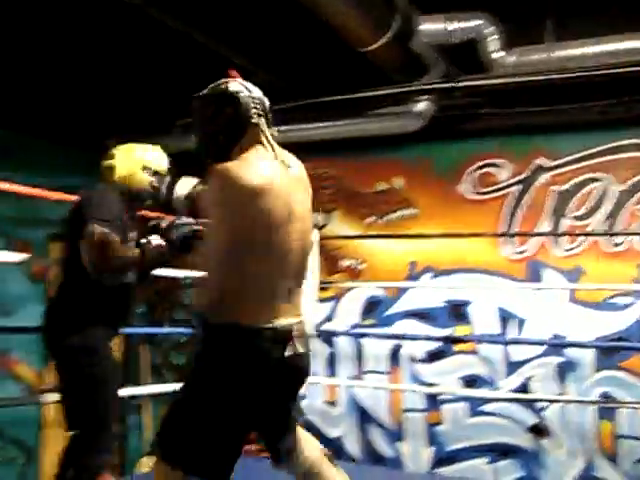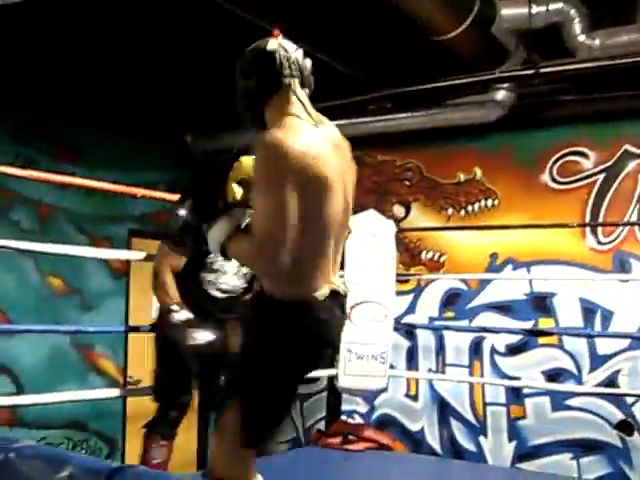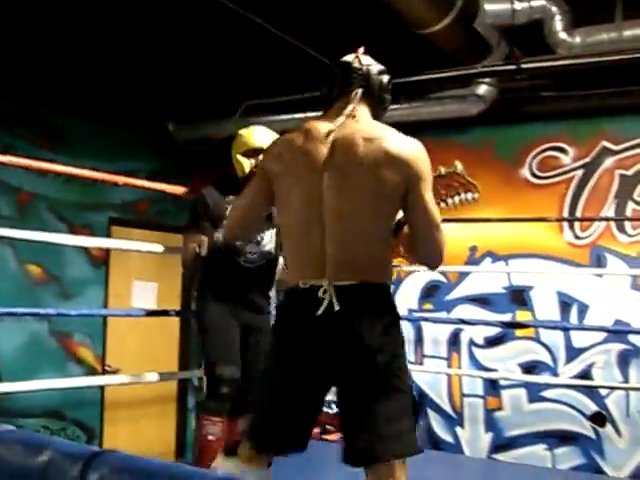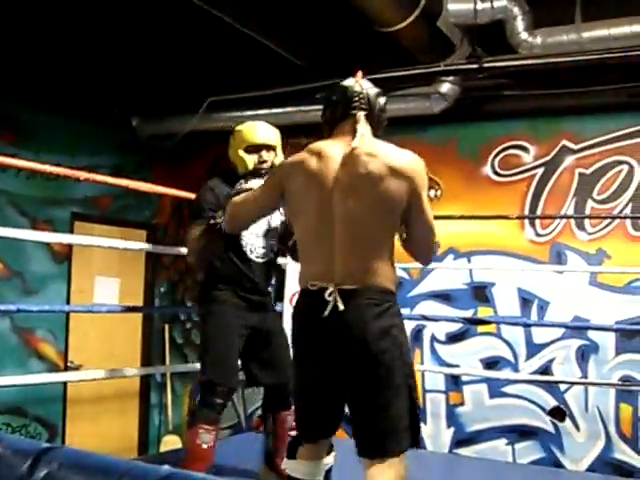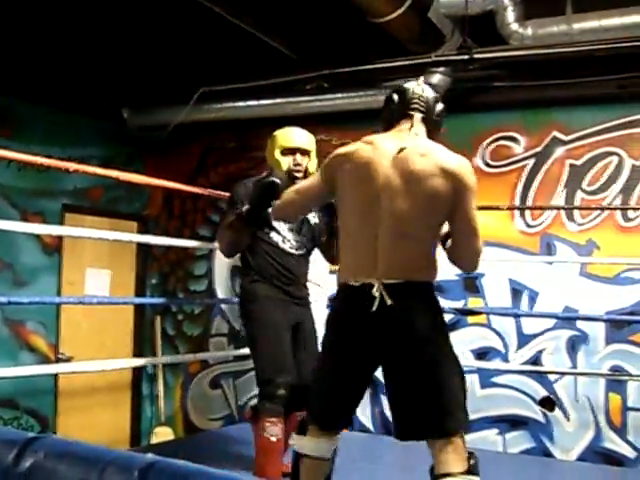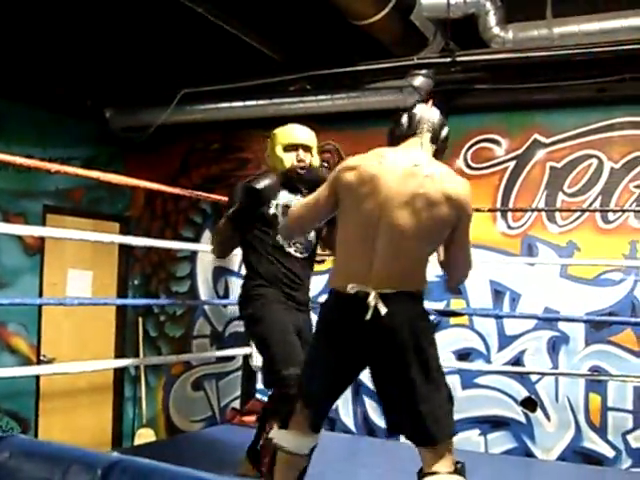
dt=0.5s
person 1, frame 1
left shoulder: (231, 178)
right shoulder: (292, 168)
left elbow: (217, 283)
left hip: (241, 347)
right hip: (289, 343)
right knee: (284, 436)
person 1, frame 2
left shoulder: (280, 144)
right shoulder: (335, 139)
left elbow: (271, 258)
left wrist: (226, 237)
left hip: (290, 316)
right hip: (325, 309)
person 1, frame 3
left shoulder: (283, 149)
right shoulder: (405, 151)
left elbow: (233, 231)
right elbow: (431, 255)
left hip: (299, 314)
right hip: (368, 315)
left knee: (260, 444)
person 1, frame 4
left shoulder: (297, 166)
right shoulder: (404, 164)
left elbow: (233, 221)
right elbow: (425, 252)
left wrist: (256, 192)
left hip: (312, 313)
right hip: (371, 314)
left knee: (313, 437)
person 1, frame 5
left shoulder: (347, 157)
right shoulder: (454, 167)
left elbow: (282, 211)
right elbow: (468, 261)
left hip: (352, 307)
right hip: (413, 310)
left knee: (323, 422)
right knee: (448, 445)
person 1, frame 6
left shoulder: (353, 167)
right shoulder: (455, 189)
left elbow: (290, 228)
right elbow: (457, 278)
left wrist: (327, 201)
left hip: (343, 313)
right hip: (403, 317)
left knee: (307, 412)
person 2, frame 1
left shoulder: (120, 213)
right shoulder: (103, 199)
right elbow: (101, 260)
right wrist: (163, 246)
left hip: (83, 334)
right hip: (81, 333)
left knee: (90, 432)
right knee: (98, 437)
person 2, frame 2
right shoulder: (200, 217)
right elbow: (164, 269)
right wrist: (180, 318)
left hip: (228, 325)
right hip: (185, 321)
right knee: (173, 406)
person 2, frame 3
right shoulder: (214, 198)
right elbow: (190, 256)
right wrist: (214, 243)
left hip: (256, 307)
right hip: (216, 300)
left knee: (246, 392)
right knee: (224, 382)
right ankle: (202, 468)
person 2, frame 4
right shoulder: (218, 191)
right elbow: (197, 257)
left hip: (262, 304)
right hip: (223, 301)
left knee: (282, 385)
right knee: (217, 392)
person 2, frame 5
right shoulder: (251, 188)
left elbow: (334, 256)
right elbow: (227, 247)
left wrist: (335, 219)
right wrist: (255, 205)
left hip: (299, 301)
right hip: (263, 297)
left knee: (302, 385)
right knee: (277, 385)
person 2, frame 6
left shoulder: (316, 195)
right shoulder: (255, 190)
right elbow: (220, 247)
right wrist: (244, 208)
left hip: (298, 303)
right hip: (263, 300)
left knee: (288, 390)
right knee: (292, 383)
